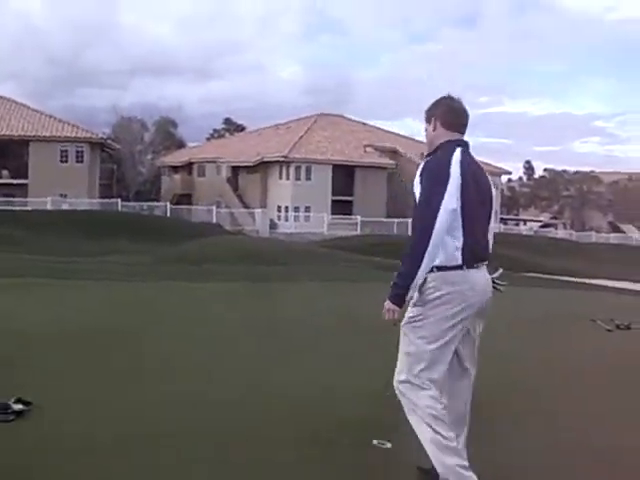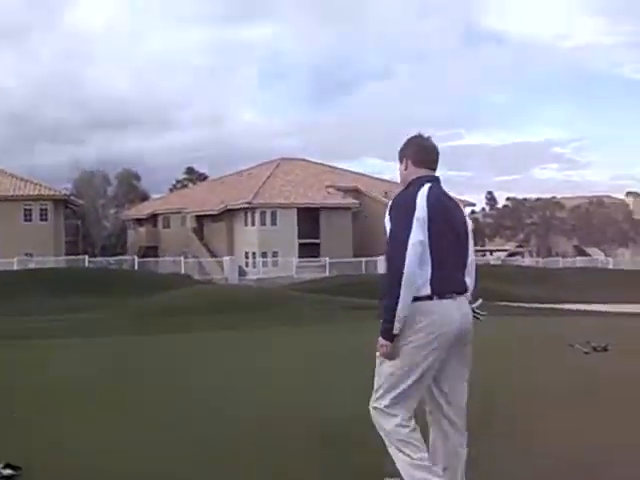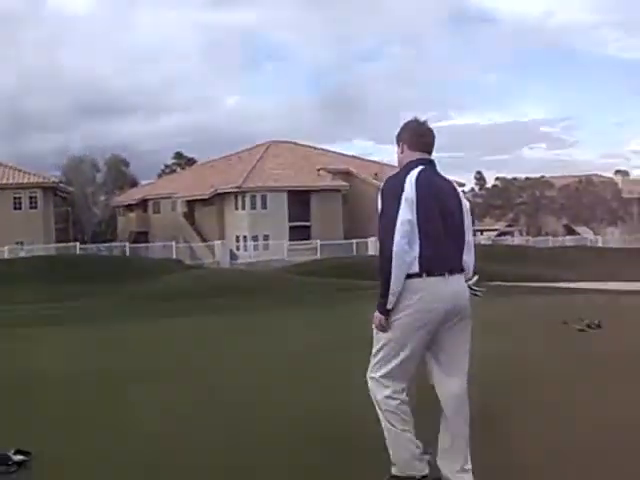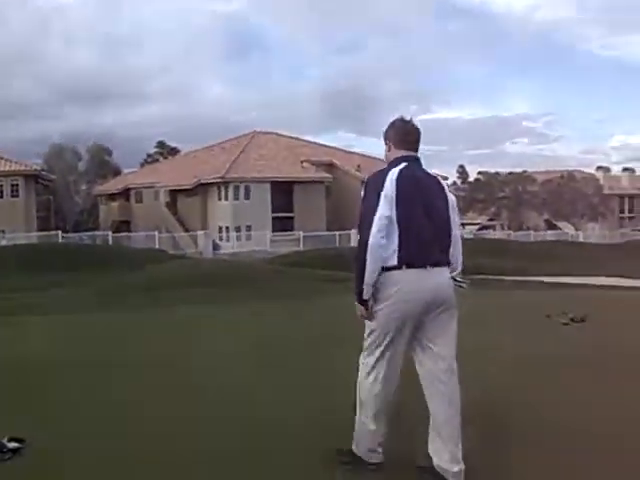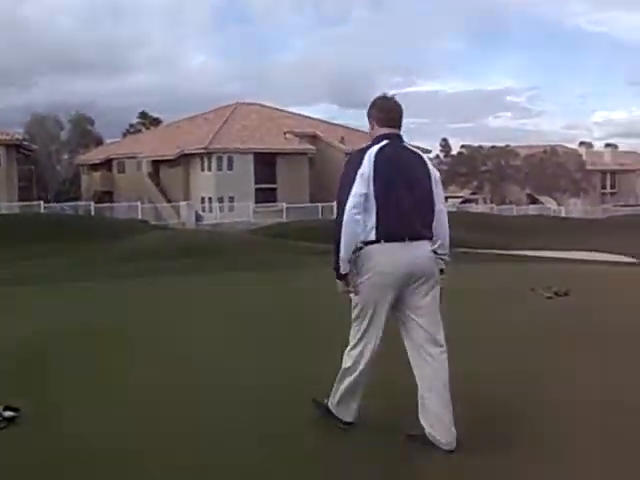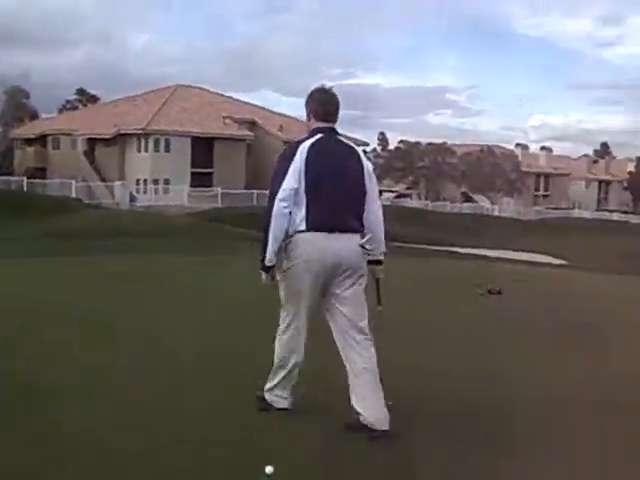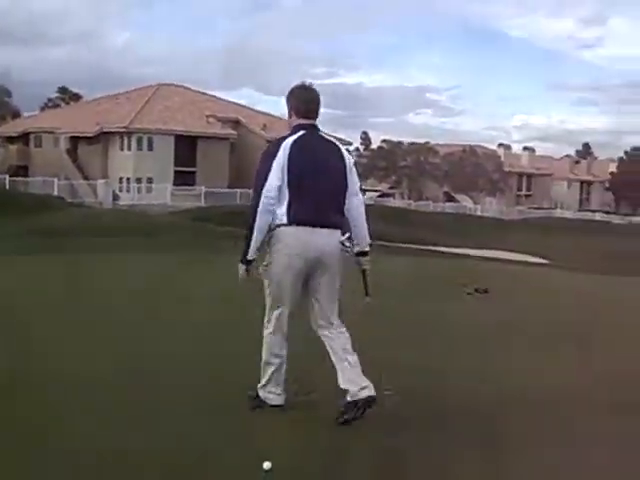
dt=0.1s
person 1, frame 1
left shoulder: (438, 164)
right shoulder: (478, 170)
left elbow: (427, 232)
left wrist: (397, 293)
left hip: (445, 285)
right hip: (478, 282)
left knee: (414, 382)
right knee: (456, 378)
person 1, frame 2
left shoulder: (407, 199)
right shoulder: (454, 206)
left elbow: (402, 264)
left wrist: (388, 328)
left hip: (423, 314)
right hip: (459, 312)
left knee: (387, 406)
right knee: (449, 409)
person 1, frame 3
left shoulder: (399, 182)
right shoulder: (451, 189)
left elbow: (395, 245)
right elbow: (467, 247)
left wrist: (385, 303)
left hip: (417, 291)
right hip: (456, 290)
left knee: (384, 380)
right knee: (453, 383)
person 1, frame 4
left shoulder: (382, 180)
right shoulder: (439, 185)
left elbow: (371, 239)
right elbow: (455, 241)
left wrist: (363, 294)
right wrist: (446, 279)
left hip: (399, 283)
right hip: (440, 283)
left knee: (376, 371)
right knee: (442, 374)
left ankle: (366, 451)
person 1, frame 5
left shoulder: (363, 159)
right shoulder: (423, 162)
left elbow: (349, 215)
right elbow: (439, 216)
left wrist: (341, 268)
right wrist: (440, 261)
left hip: (379, 256)
right hip: (421, 257)
left knee: (363, 340)
right knee: (428, 344)
left ankle: (341, 409)
right ankle: (440, 431)
person 1, frame 6
left shoulder: (296, 153)
right shoulder: (357, 156)
left elbow: (279, 208)
right elbow: (372, 209)
left wrist: (269, 260)
right wrist: (376, 254)
left hip: (307, 247)
right hip: (349, 248)
left knee: (292, 327)
right knee: (355, 333)
left ankle: (277, 395)
right ankle: (375, 416)
person 1, frame 7
left shoulder: (279, 149)
right shoulder: (339, 152)
left elbow: (263, 203)
right elbow: (354, 202)
left wrist: (248, 255)
right wrist: (362, 248)
left hip: (289, 240)
right hip: (329, 242)
left knee: (277, 322)
right knee: (328, 322)
left ankle: (270, 394)
right ankle: (358, 390)
